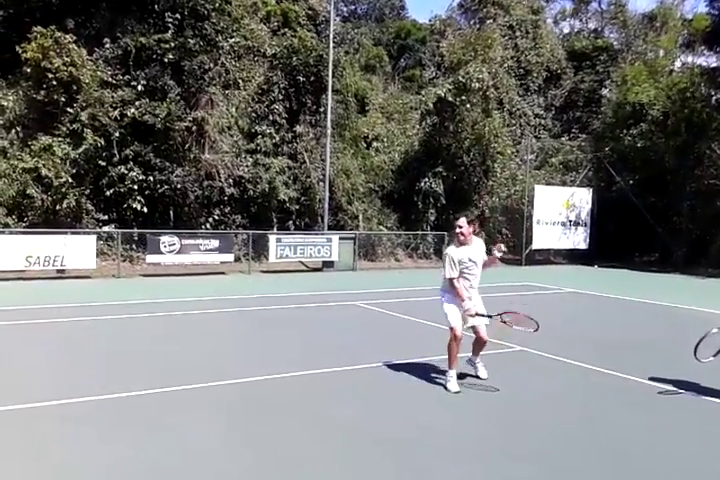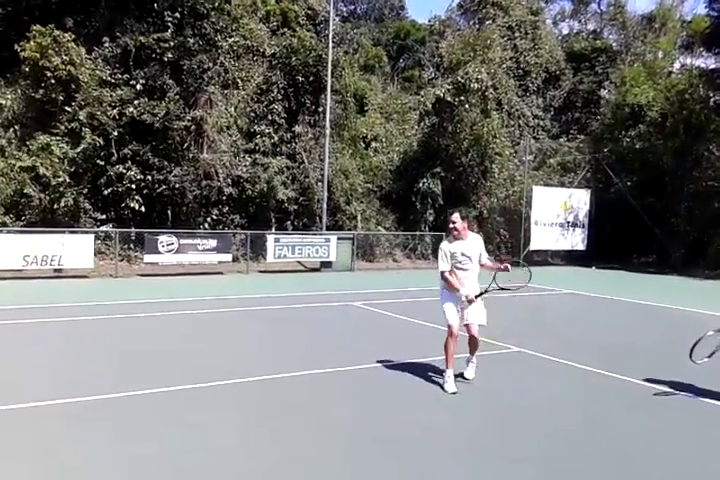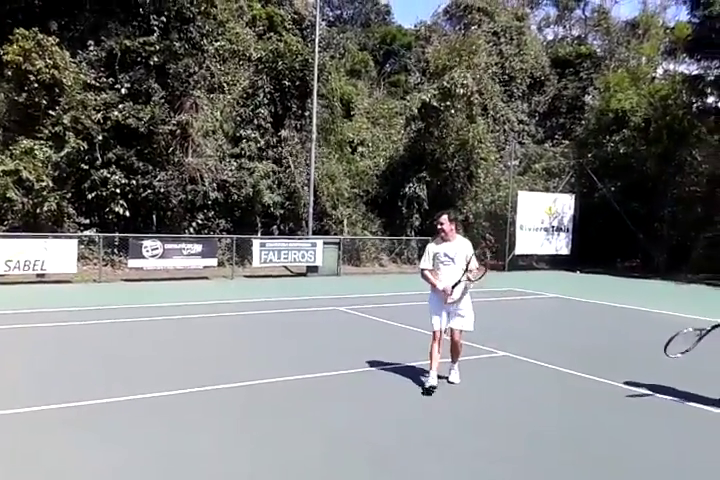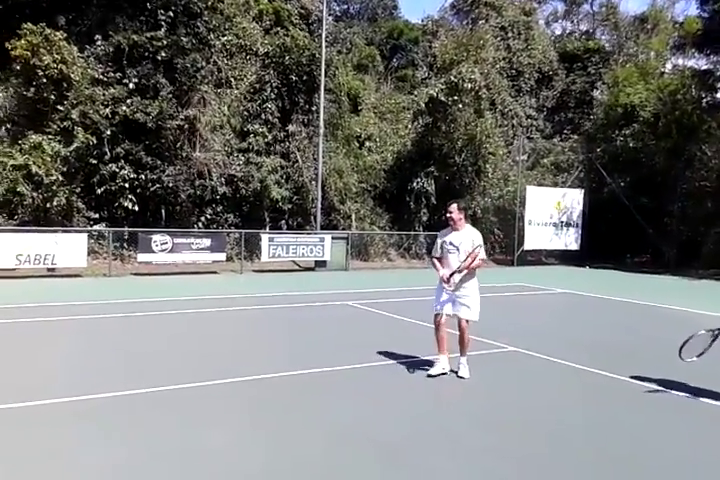
dt=0.2s
person 1, frame 1
left shoulder: (479, 243)
right shoulder: (451, 252)
left elbow: (484, 263)
right elbow: (453, 281)
left wrist: (495, 256)
right wrist: (467, 304)
left hip: (472, 296)
right hip: (453, 297)
left knee: (483, 337)
right knee: (457, 334)
left ankle: (474, 360)
right ankle: (451, 375)
person 1, frame 2
left shoulder: (477, 240)
right shoulder: (446, 246)
left elbow: (483, 262)
right elbow: (445, 274)
left wrist: (499, 267)
right wrist: (462, 292)
left hip: (472, 294)
right hip: (452, 294)
left knee: (474, 334)
right knee: (453, 331)
left ankle: (471, 360)
right ankle: (449, 375)
person 1, frame 3
left shoulder: (465, 244)
right shoulder: (432, 246)
left elbow: (472, 268)
right elbow: (424, 271)
right wrist: (439, 285)
left hip: (459, 298)
right hip: (438, 297)
left knee: (456, 338)
right knee: (437, 336)
left ankle: (454, 367)
right ankle: (432, 376)
person 1, frame 4
left shoulder: (474, 235)
right shoulder: (443, 235)
left elbow: (479, 261)
right elbow: (435, 258)
left wrist: (467, 266)
right wrist: (441, 271)
left hip: (466, 287)
right hip: (445, 286)
left knee: (463, 325)
right knee: (439, 320)
left ankle: (463, 362)
right ankle: (442, 361)
